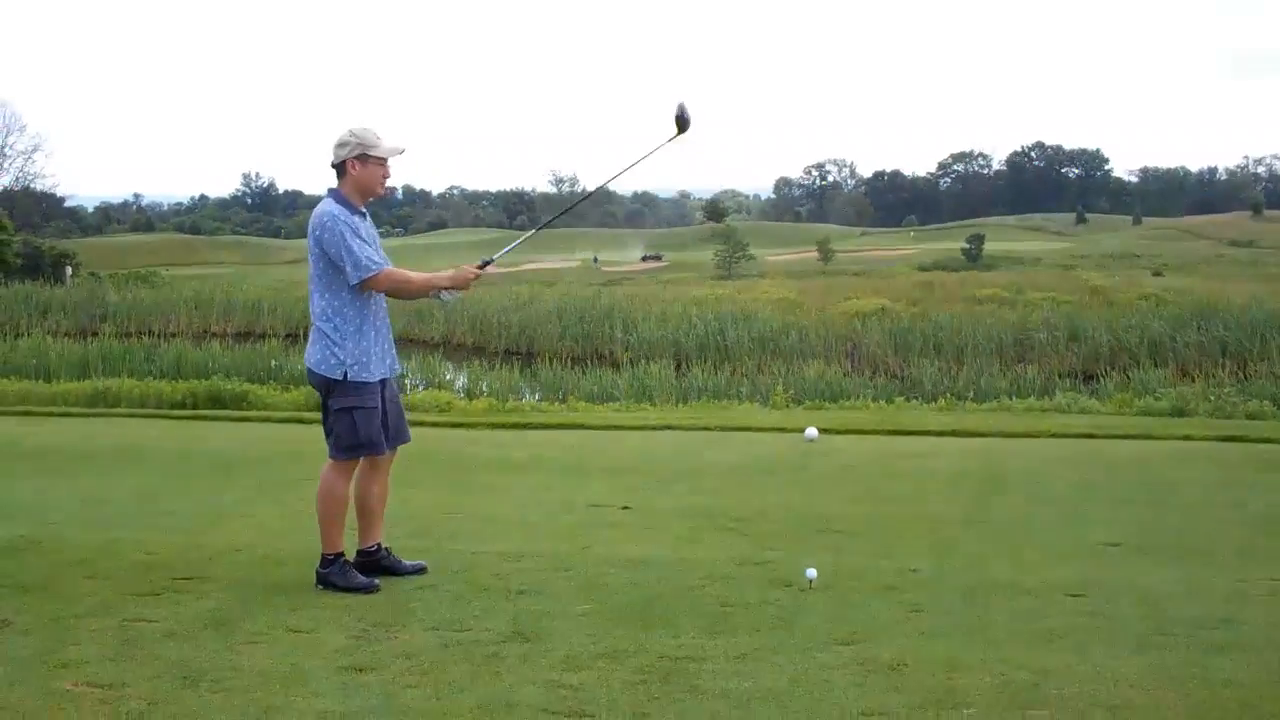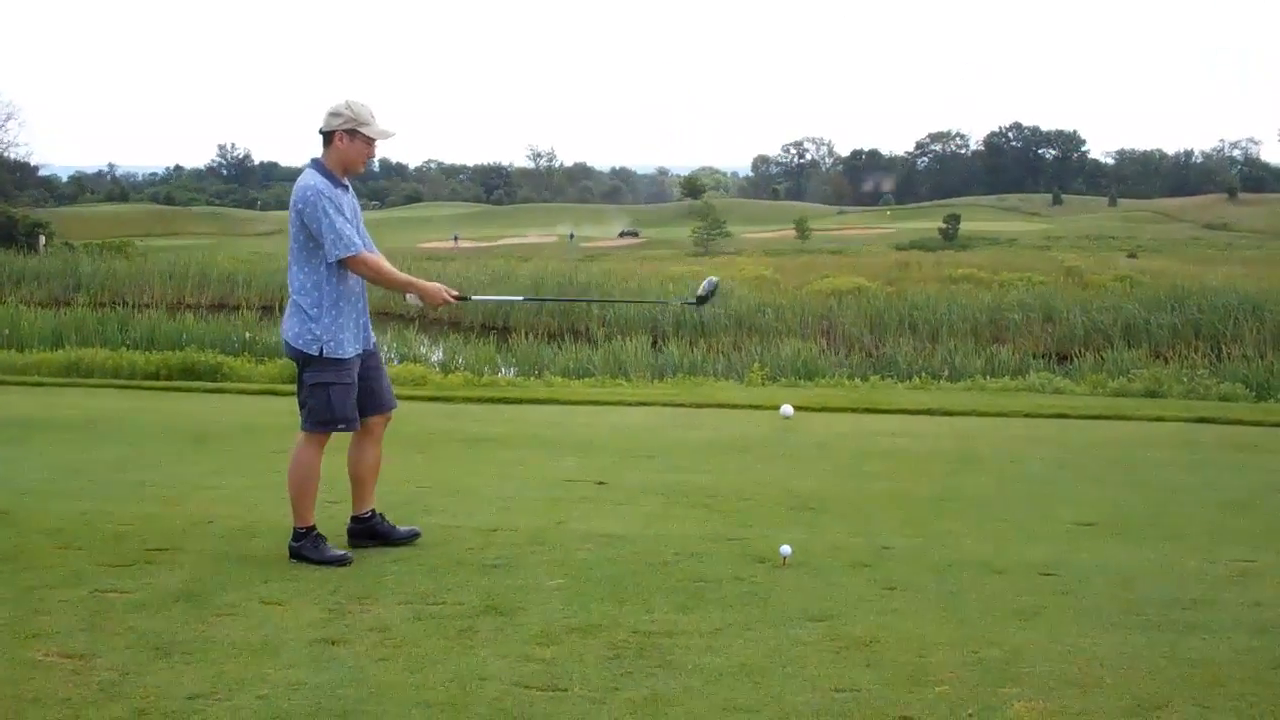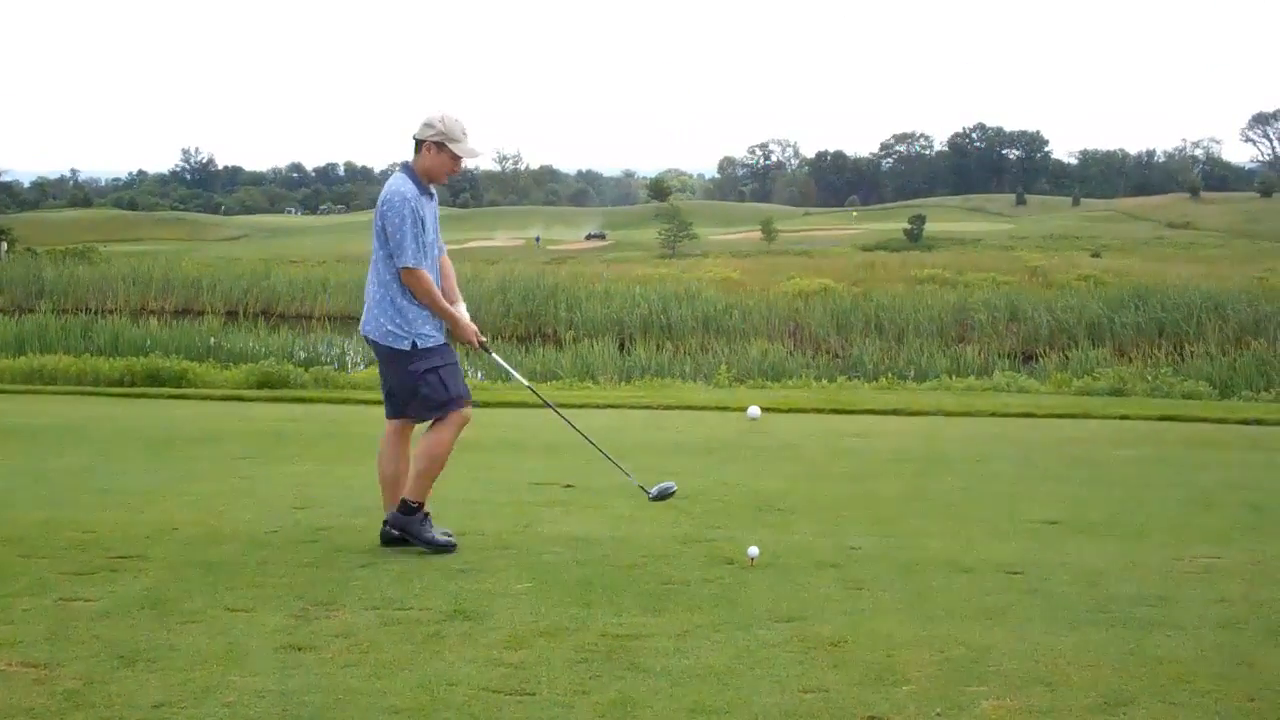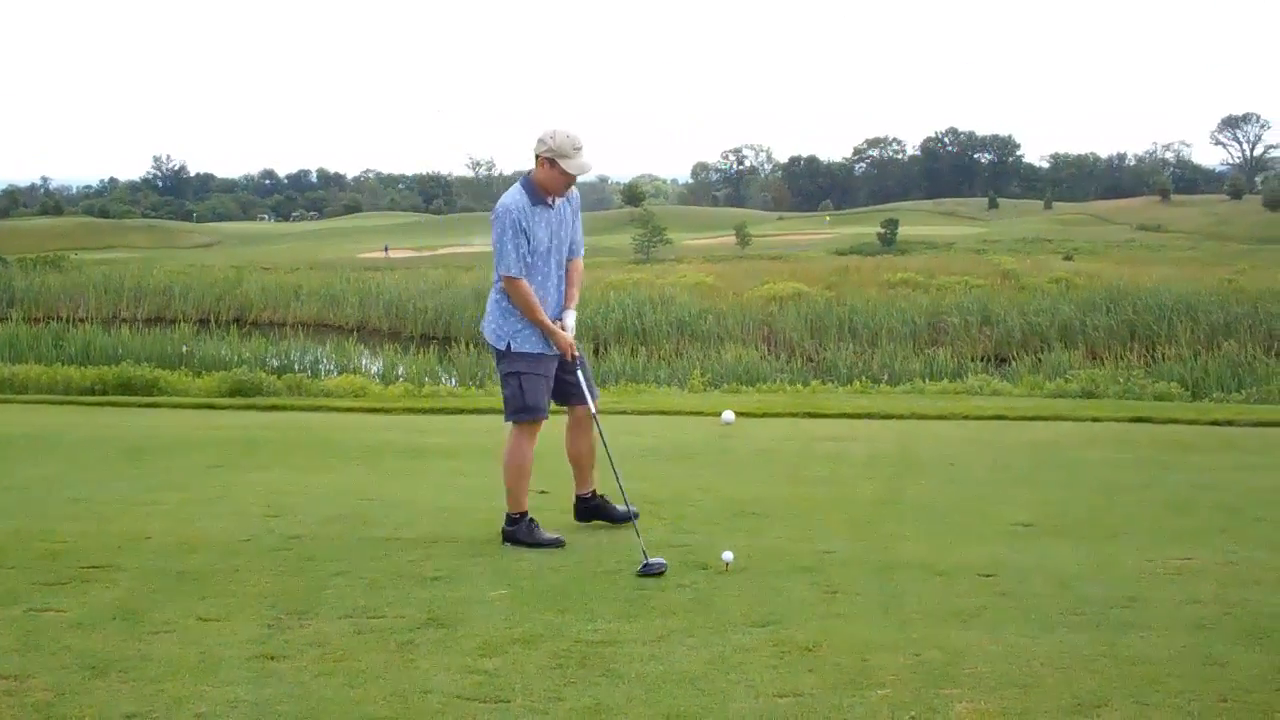
dt=0.7s
person 1, frame 1
left shoulder: (359, 218)
right shoulder: (331, 218)
left elbow: (388, 282)
right elbow: (381, 279)
left wrist: (438, 287)
right wrist: (446, 278)
left hip: (375, 360)
right hip: (345, 363)
left knee: (381, 454)
right knee: (345, 459)
left ankle: (371, 551)
right ankle: (331, 563)
person 1, frame 2
left shoulder: (343, 189)
right shoulder: (314, 191)
left elbow: (368, 254)
right elbow: (356, 262)
left wrist: (411, 287)
right wrist: (417, 287)
left hip: (355, 333)
right hip: (323, 337)
left knee: (376, 419)
right knee: (317, 433)
left ankle: (364, 519)
right ankle: (303, 535)
person 1, frame 3
left shoulder: (426, 192)
right shoulder: (400, 196)
left elbow: (438, 256)
right elbow: (410, 273)
left wrist: (459, 307)
right wrist: (453, 320)
left hip: (395, 330)
right hip: (407, 332)
left knee: (401, 424)
right knee: (453, 414)
left ankle: (397, 519)
right ankle: (409, 511)
person 1, frame 4
left shoulder: (570, 199)
right shoulder: (511, 208)
right elbow: (513, 281)
left wrist: (570, 316)
right wrist: (551, 332)
left hip: (559, 331)
right hip: (521, 337)
left knee: (583, 412)
right knee: (527, 424)
left ankle: (587, 499)
right ankle: (517, 521)
